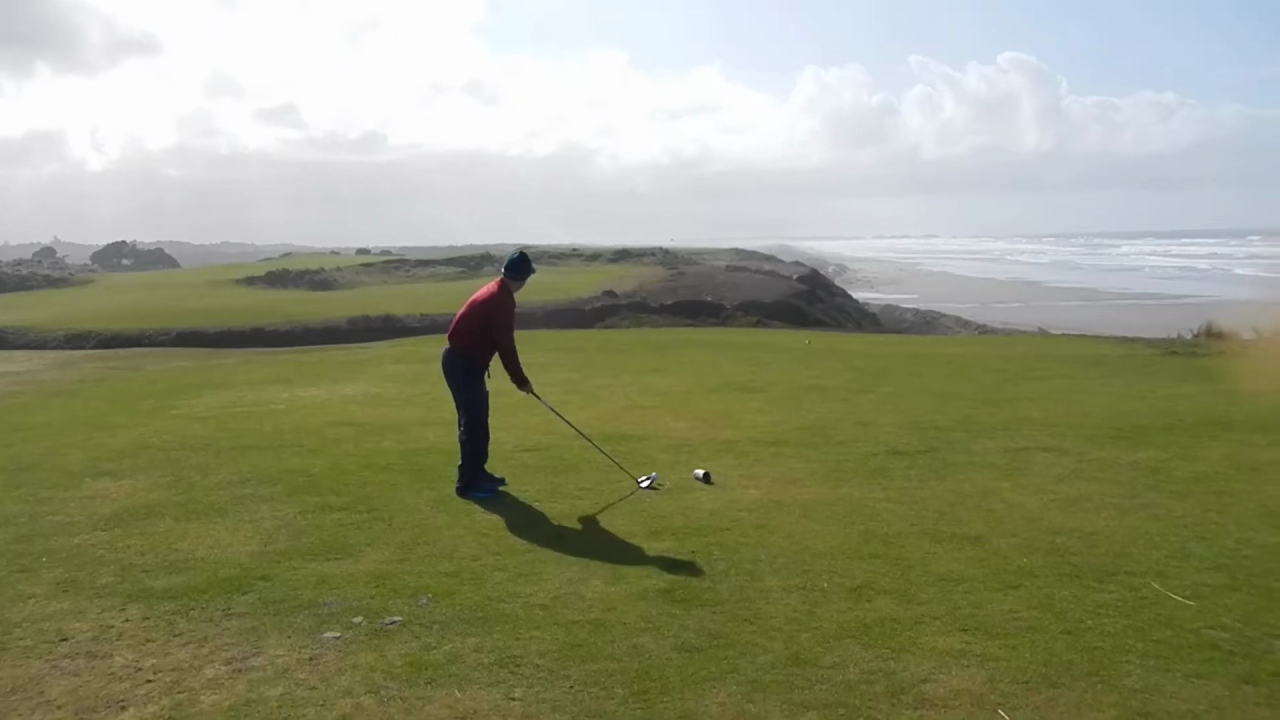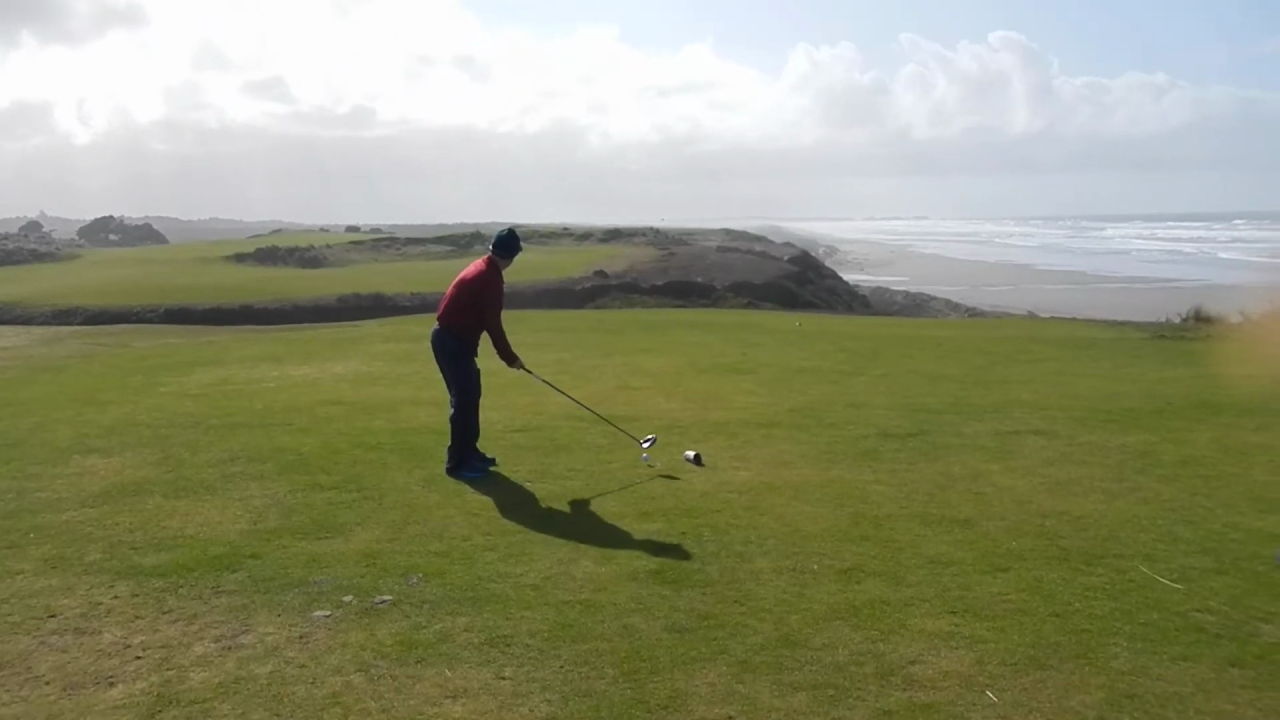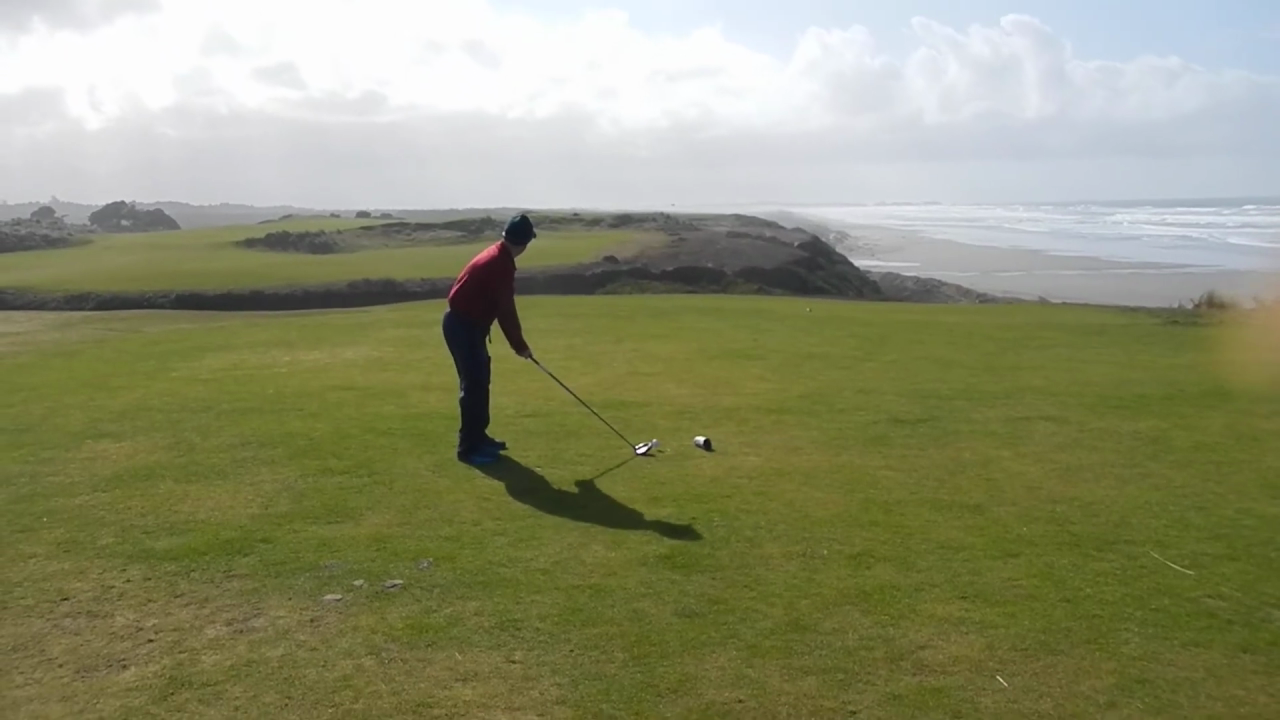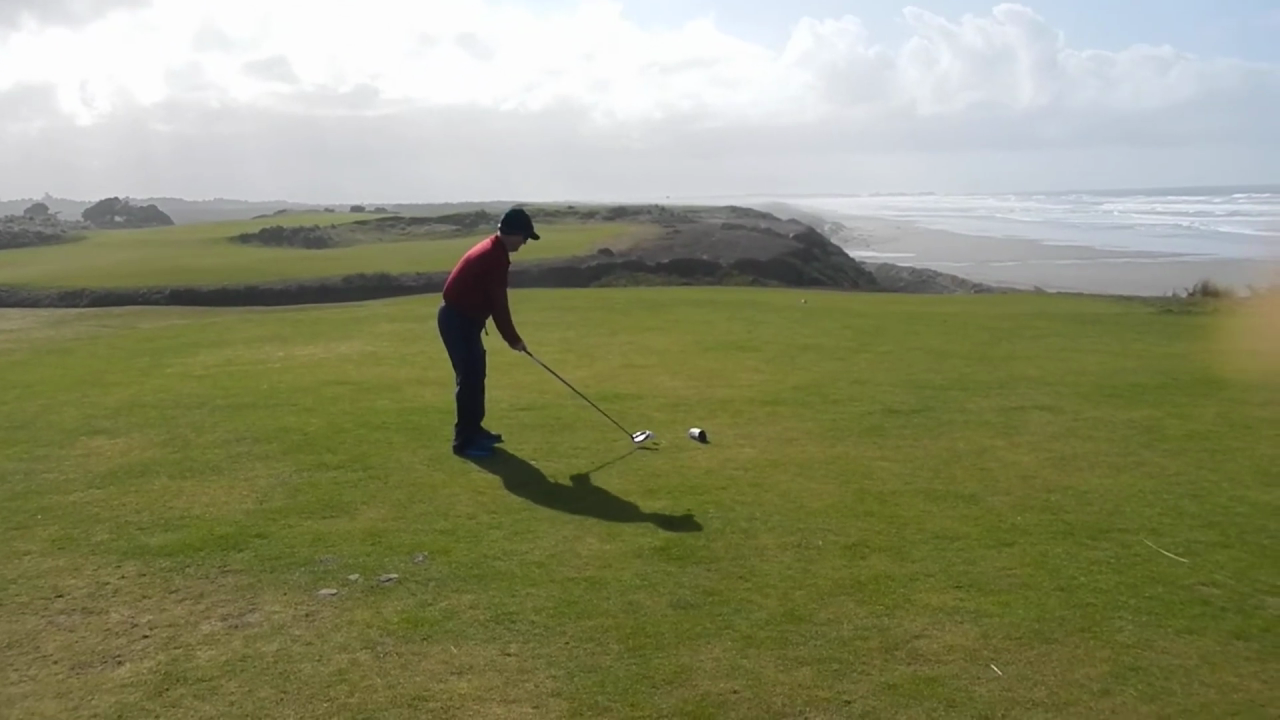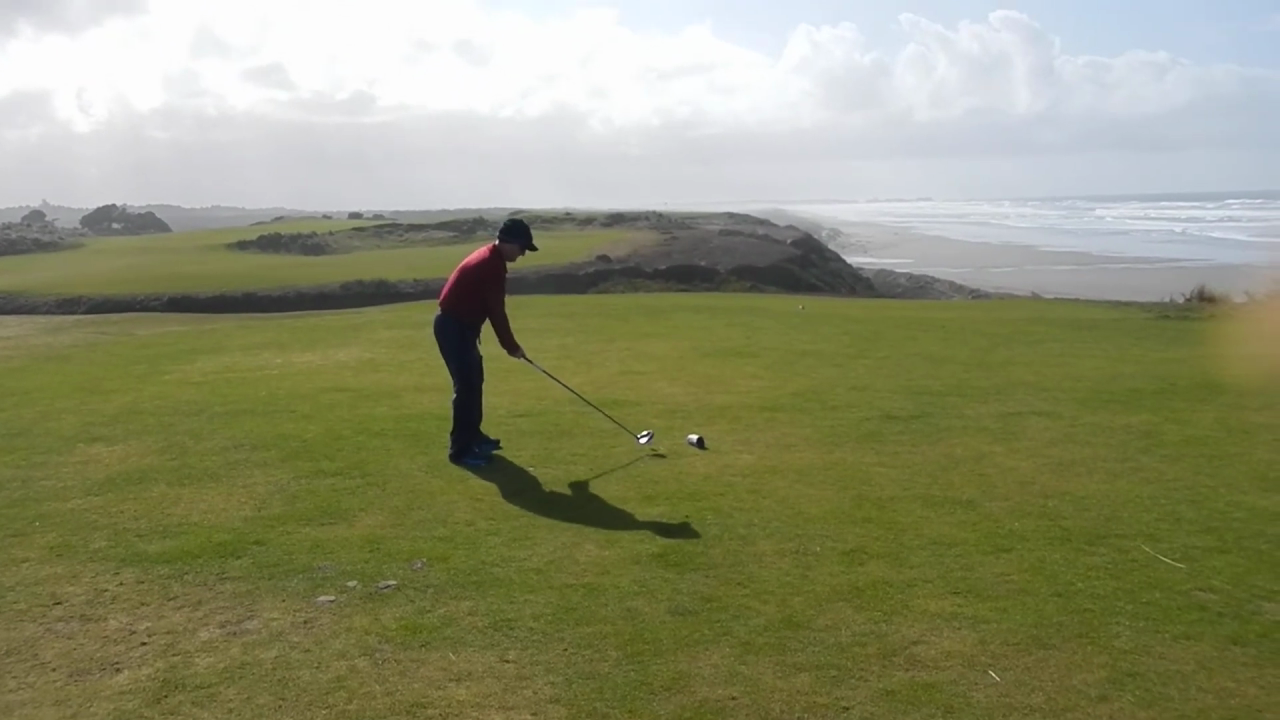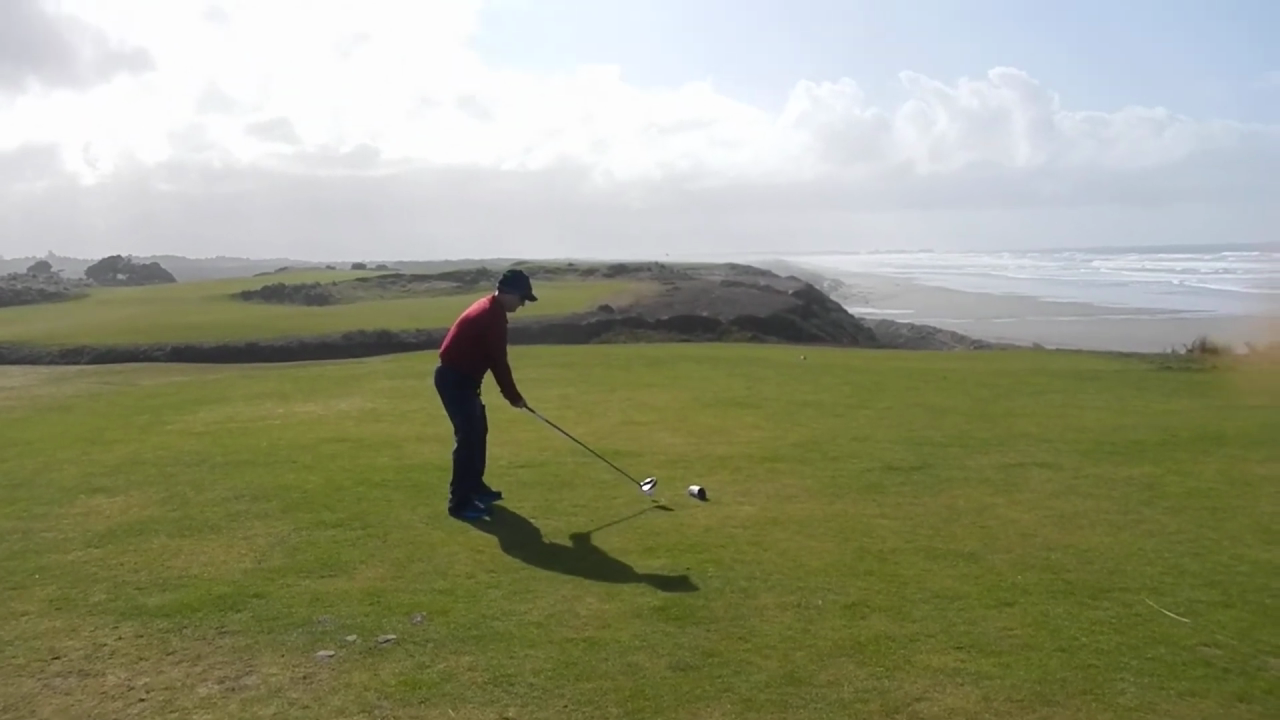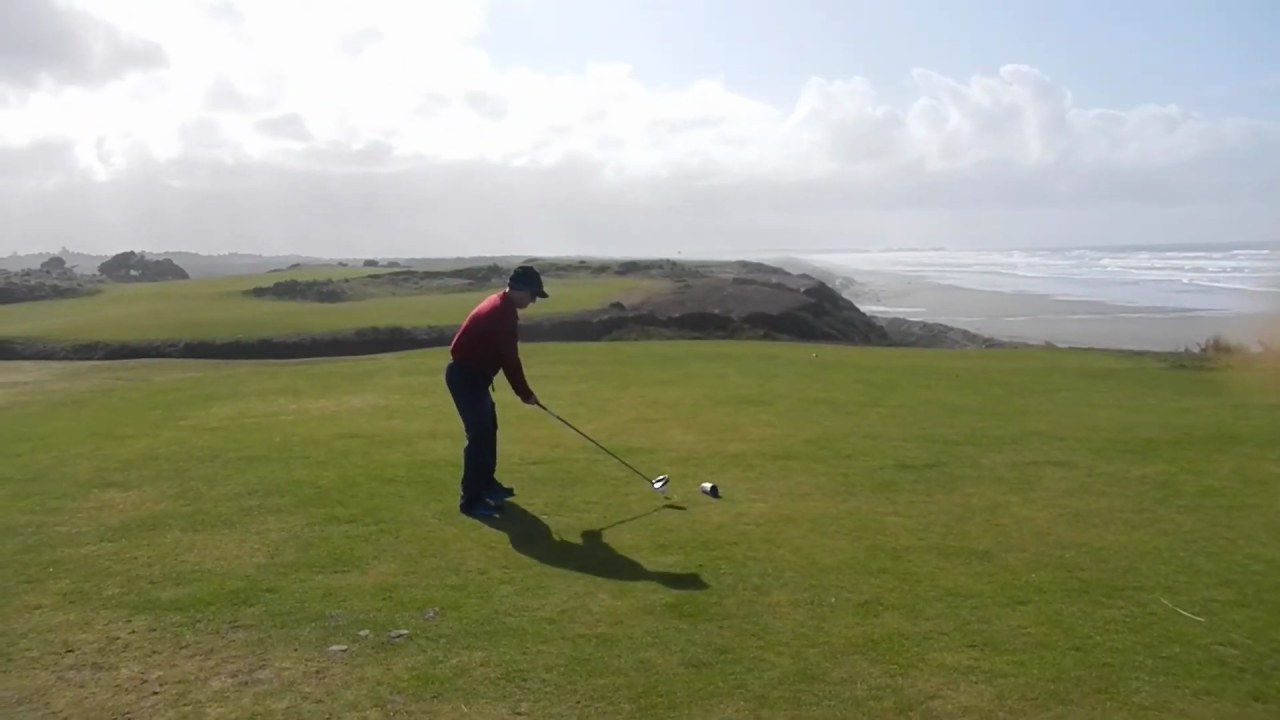
dt=0.7s
person 1, frame 1
left shoulder: (495, 292)
right shoulder: (501, 300)
left elbow: (501, 342)
right elbow: (506, 346)
left wrist: (517, 378)
right wrist: (521, 380)
left hip: (465, 358)
right hip: (462, 361)
left knee: (478, 418)
right knee: (473, 421)
left ankle: (478, 472)
right ankle: (467, 482)
person 1, frame 2
left shoulder: (481, 269)
right shoulder: (489, 279)
left elbow: (485, 319)
right elbow: (493, 324)
left wrist: (506, 355)
right wrist: (509, 357)
left hip: (452, 337)
right hip: (453, 341)
left knee: (470, 395)
right knee: (464, 399)
left ankle: (469, 451)
right ankle: (457, 462)
person 1, frame 3
left shoulder: (496, 256)
right shoulder: (500, 264)
left elbow: (503, 307)
right elbow: (505, 311)
left wrist: (517, 342)
right wrist: (519, 345)
left hip: (466, 322)
right hip: (463, 325)
left knee: (480, 381)
right knee: (474, 384)
left ankle: (478, 436)
right ankle: (468, 446)
person 1, frame 4
left shoulder: (491, 250)
right shoulder: (495, 257)
left elbow: (493, 301)
right elbow: (499, 304)
left wrist: (510, 337)
right wrist: (513, 339)
left hip: (461, 316)
right hip: (458, 319)
left knee: (475, 374)
right knee: (469, 378)
left ankle: (474, 429)
right ankle: (464, 440)
person 1, frame 5
left shoulder: (488, 257)
right shoulder: (492, 265)
left elbow: (491, 309)
right elbow: (497, 312)
left wrist: (509, 344)
right wrist: (511, 346)
left hip: (458, 324)
right hip: (454, 326)
left knee: (473, 381)
right knee: (466, 385)
left ankle: (473, 435)
right ankle: (460, 448)
person 1, frame 6
left shoulder: (488, 308)
right shoulder: (492, 316)
left elbow: (492, 359)
right elbow: (499, 362)
left wrist: (510, 394)
right wrist: (513, 396)
left hip: (458, 375)
right hip: (455, 378)
left knee: (477, 430)
right knee: (468, 436)
left ankle: (474, 485)
right ankle: (459, 501)
person 1, frame 7
left shoulder: (499, 305)
right shoulder: (503, 313)
left elbow: (504, 356)
right elbow: (510, 359)
left wrist: (522, 391)
right wrist: (525, 393)
left hip: (470, 372)
right hip: (466, 375)
left knee: (487, 429)
right knee: (479, 434)
left ankle: (486, 482)
right ankle: (471, 498)
